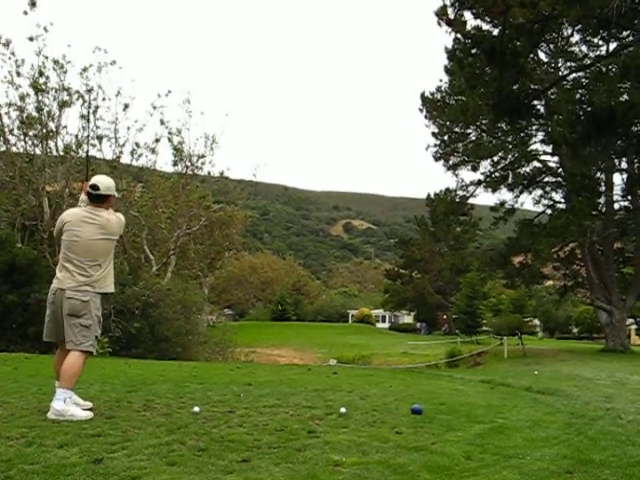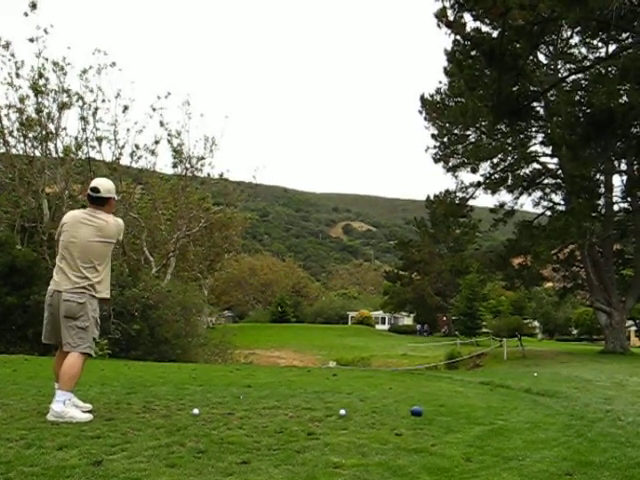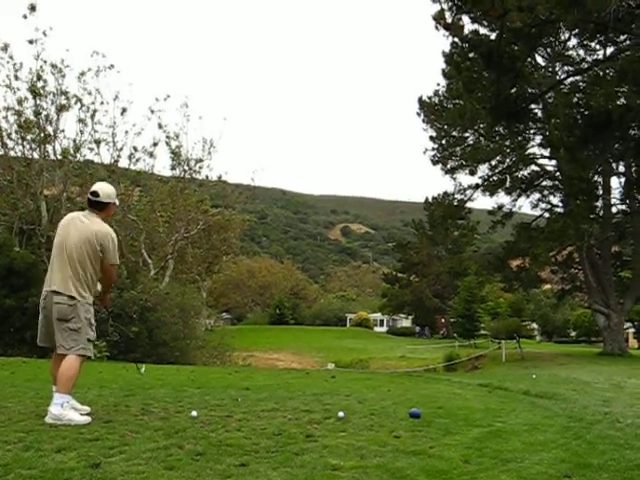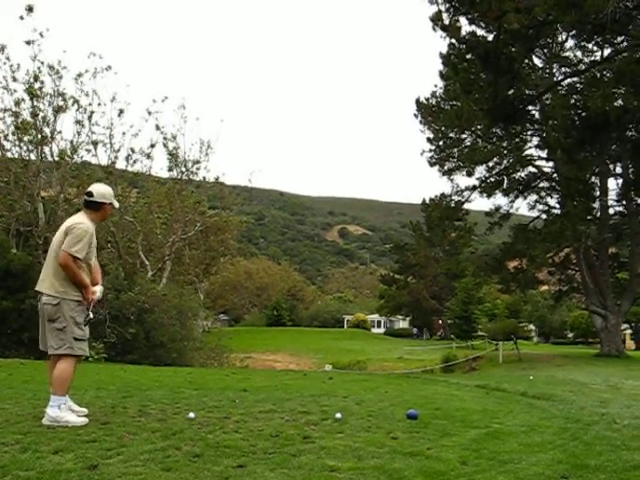
dt=0.4s
person 1, frame 1
left shoulder: (70, 215)
right shoulder: (116, 222)
left wrist: (82, 204)
right wrist: (95, 203)
left hip: (59, 289)
right hip: (84, 294)
left knee: (65, 345)
right knee: (80, 348)
left ankle: (64, 395)
right ankle: (60, 404)
person 1, frame 2
left shoulder: (70, 217)
right shoulder: (115, 225)
left hip: (57, 291)
right hip: (82, 296)
left knee: (64, 347)
right knee: (78, 350)
left ankle: (63, 397)
right ankle: (60, 406)
person 1, frame 3
left shoulder: (69, 218)
right shoulder: (106, 233)
right elbow: (109, 272)
right wrist: (105, 293)
left hip: (52, 292)
right hip: (75, 299)
left knee: (60, 350)
right knee: (76, 352)
left ankle: (61, 399)
right ankle: (59, 408)
person 1, frame 4
left shoulder: (81, 223)
right shoulder: (82, 227)
left elbow: (91, 260)
right elbow: (65, 261)
left wrist: (97, 285)
right wrist: (86, 287)
left hip: (55, 296)
right hip: (64, 298)
left knee: (59, 353)
right knee: (69, 353)
left ankle: (61, 402)
right ankle: (55, 411)
